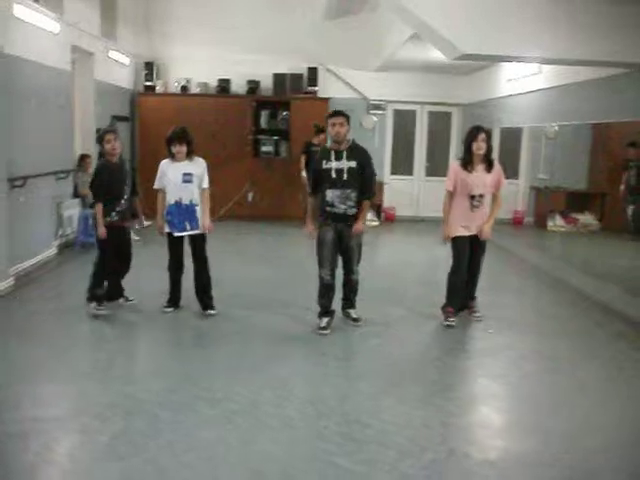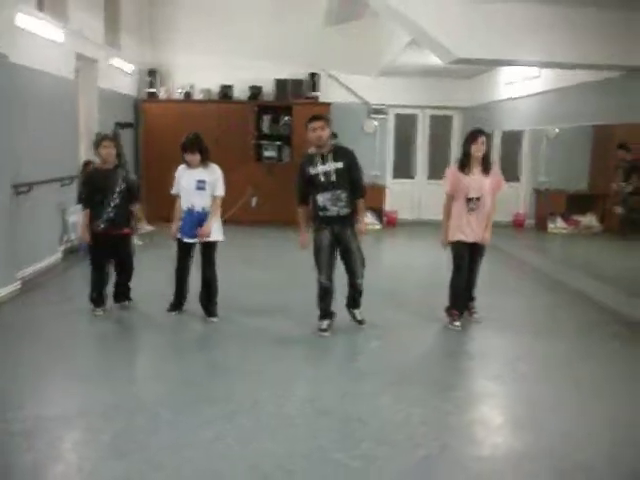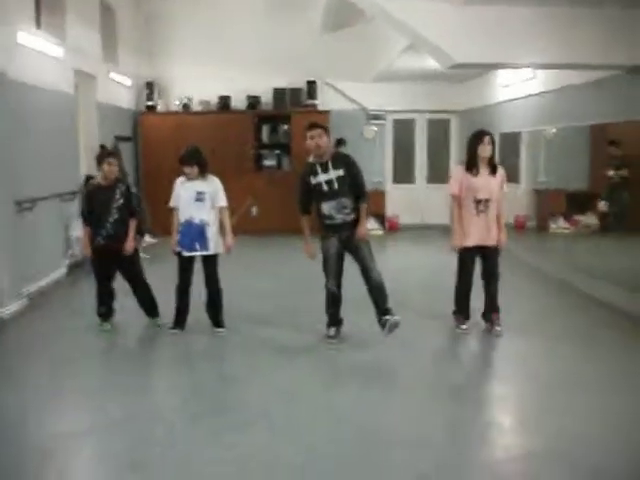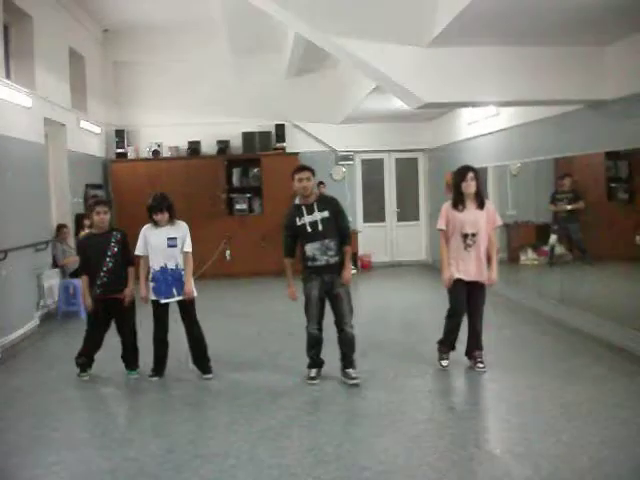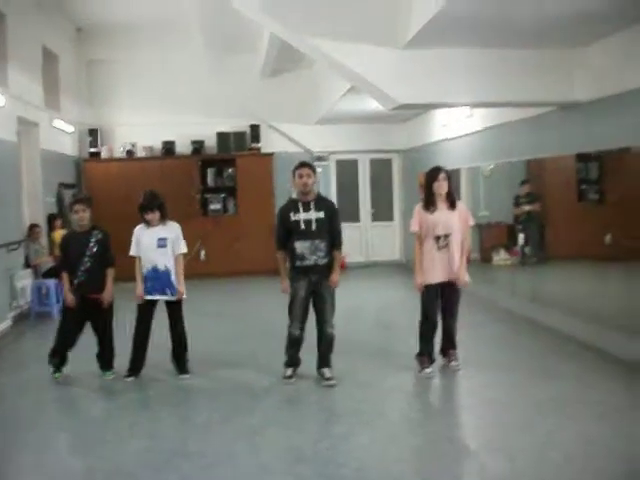
dt=0.4s
person 1, frame 1
left shoulder: (361, 154)
right shoulder: (321, 156)
left elbow: (369, 190)
right elbow: (313, 192)
left wrist: (361, 220)
right wrist: (310, 221)
left hip: (352, 223)
right hip: (327, 223)
left knee: (352, 269)
right knee: (326, 271)
left ankle: (349, 306)
right ankle: (325, 313)
person 1, frame 2
left shoulder: (345, 155)
right shoulder: (306, 163)
left elbow: (359, 189)
right elbow: (302, 200)
left wrist: (361, 219)
right wrist: (302, 230)
left hip: (347, 224)
right hip: (322, 226)
left knee: (357, 271)
right knee: (324, 275)
left ankle: (354, 306)
right ankle: (325, 316)
person 1, frame 3
left shoulder: (345, 161)
right shoulder: (307, 173)
left elbow: (361, 193)
right elbow: (305, 210)
left wrist: (363, 223)
right wrist: (307, 241)
left hip: (354, 228)
right hip: (330, 234)
left knee: (371, 271)
right knee: (332, 281)
left ankle: (385, 316)
right ankle: (333, 323)
person 1, frame 4
left shoulder: (331, 204)
right shoulder: (293, 215)
left elbow: (346, 237)
right elbow: (289, 252)
left wrist: (347, 267)
right wrist: (290, 283)
left hip: (337, 273)
right hip: (312, 276)
left knee: (345, 322)
right knee: (313, 324)
left ankle: (349, 366)
right ankle: (314, 364)
person 1, frame 5
left shoulder: (327, 206)
right shoulder: (286, 210)
left elbow: (336, 242)
right elbow: (281, 246)
left wrist: (336, 271)
right wrist: (284, 277)
left hip: (324, 274)
right hip: (299, 276)
left knee: (326, 323)
right knee: (296, 323)
left ankle: (324, 366)
right ankle: (291, 363)
person 2, frame 1
left shoulder: (494, 168)
right shoulder: (457, 167)
left elbow: (497, 199)
right elbow: (449, 198)
left wrist: (489, 224)
right wrist: (445, 225)
left hip: (480, 227)
right hip: (460, 226)
left knee: (474, 268)
right knee: (460, 267)
left ankle: (468, 302)
right ankle: (450, 308)
person 2, frame 2
left shoulder: (492, 172)
right shoulder: (455, 171)
left elbow: (492, 203)
right elbow: (448, 202)
left wrist: (488, 230)
right wrist: (445, 230)
left hip: (479, 231)
right hip: (459, 231)
left knee: (472, 271)
right knee: (460, 270)
left ankle: (468, 302)
right ankle: (454, 310)
person 2, frame 3
left shoulder: (499, 173)
right shoulder: (462, 173)
left elbow: (499, 205)
right elbow: (455, 205)
left wrist: (502, 231)
right wrist: (456, 234)
left hip: (490, 235)
right hip: (468, 235)
left knee: (492, 275)
right knee: (465, 276)
left ankle: (492, 315)
right ankle: (461, 315)
person 2, frame 4
left shoulder: (487, 207)
right shoulder: (449, 208)
left elbow: (492, 240)
right elbow: (444, 241)
left wrist: (494, 267)
right wrist: (445, 269)
left hip: (479, 270)
right hip: (457, 270)
left knee: (476, 314)
right knee: (457, 310)
left ankle: (475, 352)
right ankle: (445, 347)
person 2, frame 5
left shoulder: (459, 208)
right shoulder: (421, 210)
left elbow: (465, 240)
right elbow: (418, 243)
left wrist: (462, 267)
right wrist: (418, 273)
left hip: (453, 272)
right hip: (430, 273)
left knee: (450, 314)
right knee: (429, 316)
left ankle: (449, 350)
right ankle: (425, 357)
person 3, frame 1
left shoulder: (199, 164)
right shoulder: (165, 165)
left elbow: (204, 193)
right elbow: (161, 193)
left wrist: (206, 218)
right wrist: (159, 218)
left hip: (196, 219)
right hip: (173, 220)
left knee: (200, 260)
right knee: (175, 262)
left ankle: (206, 301)
right ankle: (174, 299)
person 3, frame 2
left shoulder: (213, 170)
right shoulder: (181, 171)
left elbow: (217, 200)
right elbow: (178, 199)
left wrist: (208, 224)
right wrist: (175, 222)
left hip: (207, 227)
right hip: (186, 226)
left knee: (208, 269)
right knee: (181, 266)
left ankle: (210, 308)
right ankle: (178, 302)
person 3, frame 3
left shoulder: (213, 183)
right shoulder: (179, 183)
left elbow: (222, 210)
right elbow: (176, 212)
left wrist: (228, 235)
right wrist: (174, 236)
left hip: (208, 240)
right hip: (185, 240)
left knee: (212, 280)
right knee: (183, 281)
left ankle: (217, 320)
right ankle: (179, 320)
person 3, frame 4
left shoulder: (181, 227)
right shoulder: (146, 231)
left elbow: (188, 256)
right elbow: (143, 260)
left wrist: (188, 282)
right wrist: (142, 285)
left hip: (181, 284)
right hip: (158, 287)
left knee: (192, 325)
right knee: (160, 329)
left ankle: (204, 365)
right ankle: (158, 368)
person 3, frame 5
left shoulder: (173, 228)
right shoulder: (139, 231)
left elbow: (179, 257)
right elbow: (138, 260)
left wrist: (181, 283)
right wrist: (139, 285)
left hip: (171, 285)
right hip: (148, 287)
left knee: (177, 326)
right knee: (141, 327)
left ankle: (181, 364)
right ankle: (134, 368)
person 4, frame 1
left shoulder: (125, 166)
right shoulder: (102, 168)
left elbow: (132, 193)
right elbow: (98, 198)
left wrist: (138, 214)
right wrist: (100, 224)
left hip: (123, 221)
right hip: (108, 223)
left knee: (123, 260)
right knee: (105, 260)
left ankle: (114, 293)
right ankle: (95, 299)
person 4, frame 2
left shoulder: (122, 174)
right shoulder: (91, 176)
left elbow: (132, 200)
right elbow: (86, 205)
right wrist: (84, 229)
left hip: (121, 229)
right hip: (99, 231)
left knee: (126, 265)
right knee: (99, 267)
left ankle: (121, 297)
right ankle: (98, 302)
person 4, frame 3
left shoulder: (123, 188)
right shoulder: (91, 191)
left elbow: (132, 215)
right elbow: (87, 221)
left wrist: (131, 239)
right wrist: (86, 244)
left hip: (124, 244)
right hip: (101, 246)
left knee: (137, 280)
right knee: (103, 282)
left ankle: (153, 313)
right ankle: (105, 315)
person 4, frame 4
left shoulder: (120, 236)
right shoulder: (85, 242)
left elbow: (130, 263)
right elbow: (83, 271)
left wrist: (131, 287)
right wrist: (86, 296)
left hip: (122, 293)
right hip: (98, 296)
left knee: (128, 331)
right knee: (94, 332)
left ankle: (131, 365)
right ankle: (83, 364)
person 4, frame 5
left shoulder: (101, 235)
right shoulder: (67, 239)
left elbow: (110, 265)
right elbow: (64, 269)
left wrist: (108, 289)
right wrist: (67, 292)
left hip: (99, 294)
right hip: (76, 295)
left knee: (104, 332)
right knee: (67, 331)
left ankle: (106, 366)
right ankle: (57, 364)
